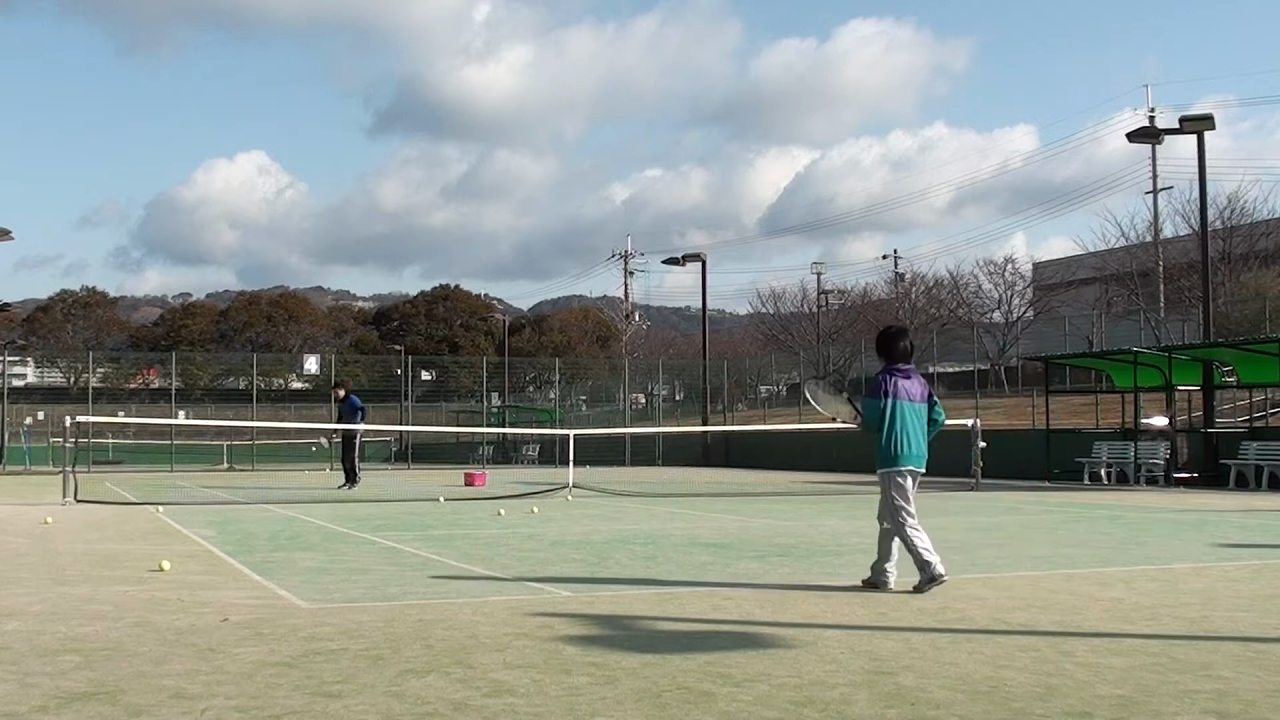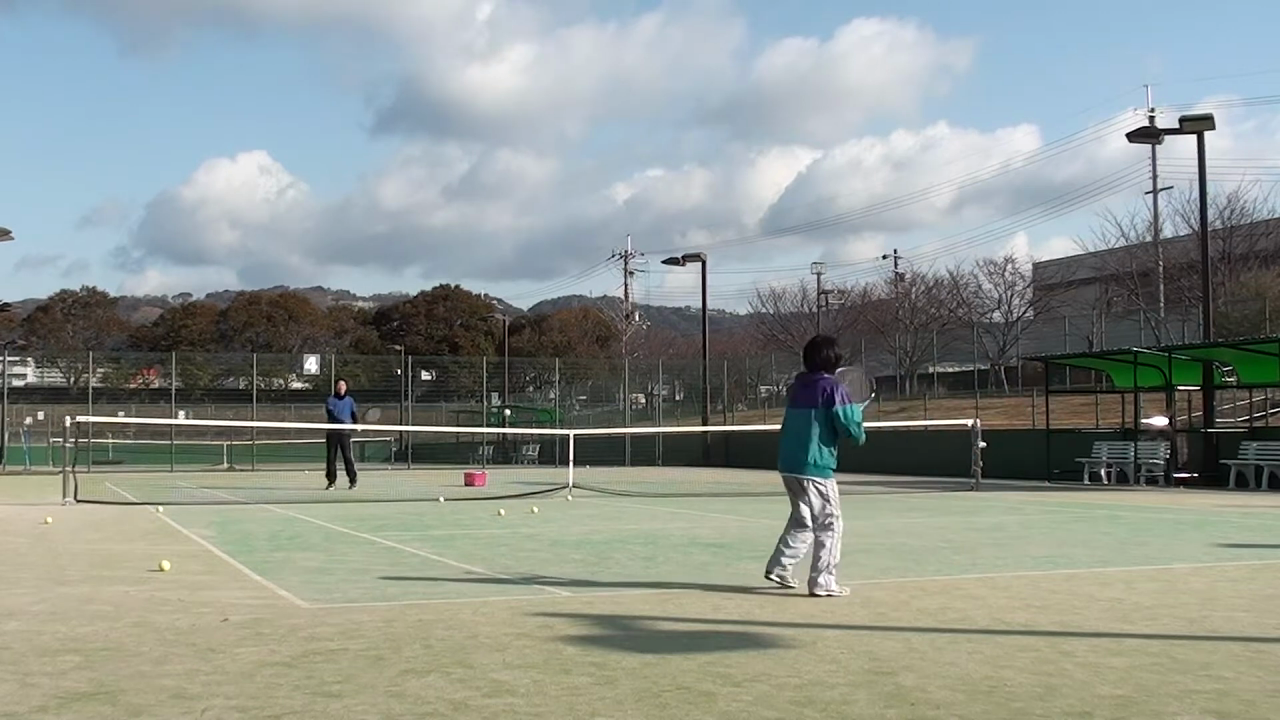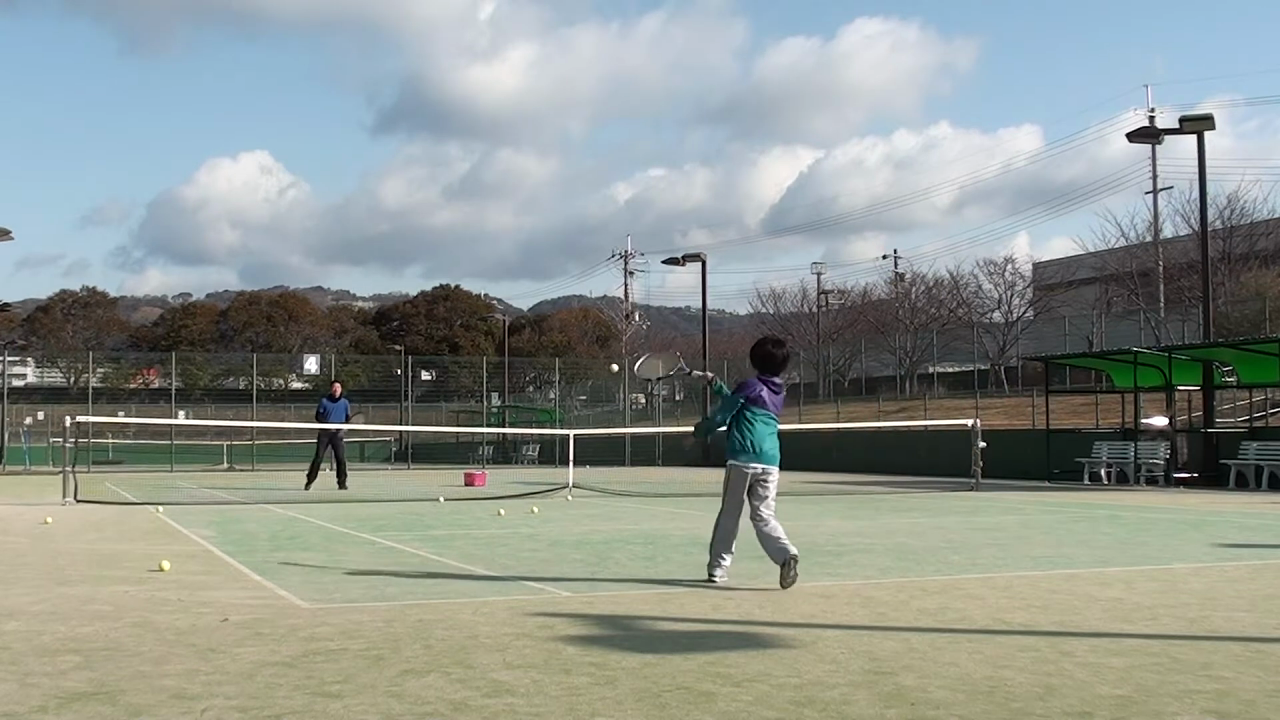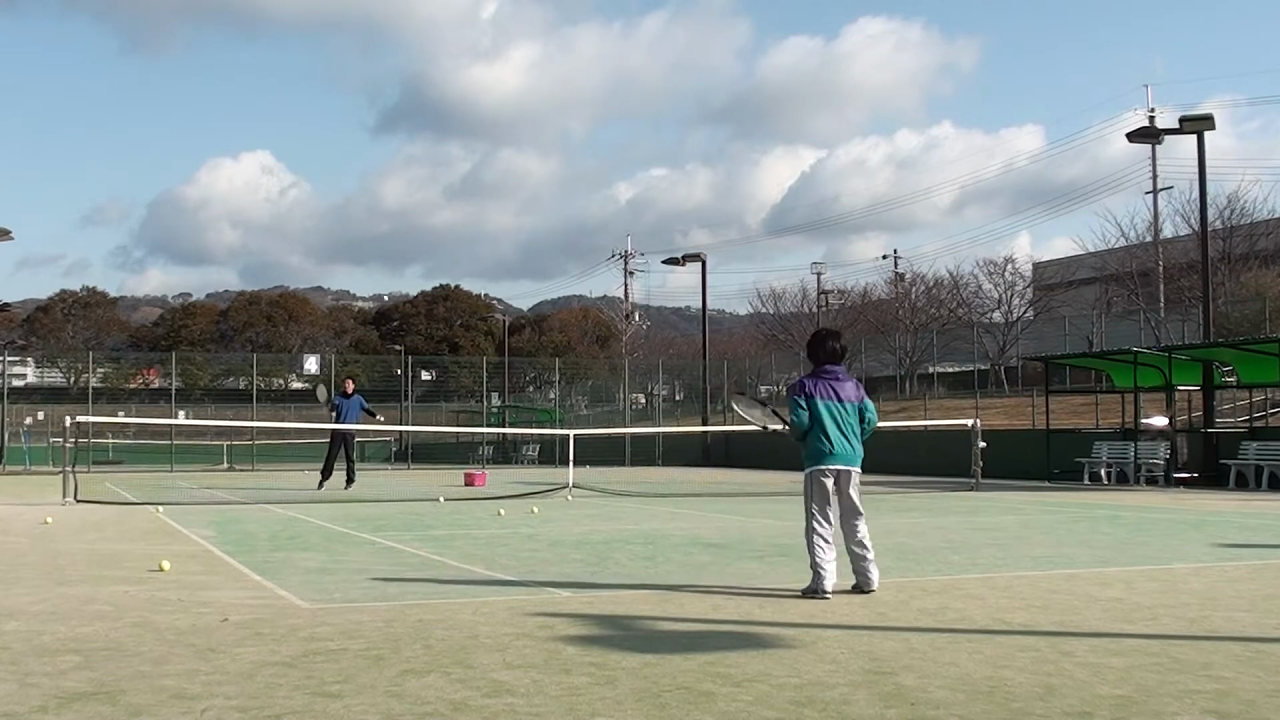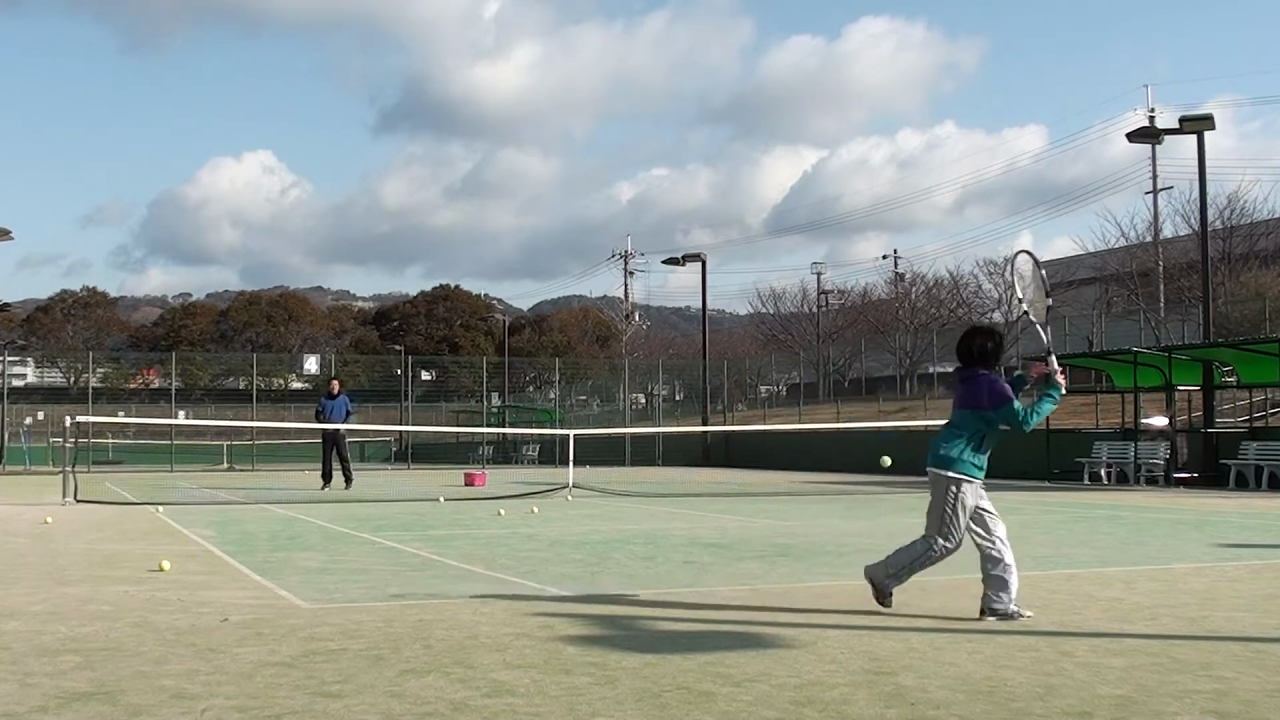
dt=1s
person 1, frame 1
left shoulder: (883, 380)
right shoulder: (920, 382)
left elbow: (871, 419)
right elbow: (937, 417)
left wrist: (863, 422)
left hip: (893, 457)
right hip: (916, 456)
left knee: (902, 519)
right knee: (889, 518)
left ankle: (932, 569)
right ankle: (882, 575)
person 1, frame 2
left shoulder: (797, 388)
right shoulder: (834, 389)
right elbow: (848, 425)
right wrist: (859, 436)
left hip: (789, 465)
right hip: (816, 466)
left knee: (801, 519)
right knee: (829, 524)
left ankle: (779, 567)
right ankle: (823, 582)
person 1, frame 3
left shoulder: (749, 386)
right shoulder: (779, 394)
left elbow: (720, 417)
left wrist: (699, 431)
right wrist: (718, 385)
left hip: (742, 459)
right hip: (769, 463)
left knee: (729, 514)
right knee: (764, 517)
left ankle: (717, 568)
right ankle: (786, 554)
person 1, frame 4
left shoulder: (803, 385)
right shoulder: (853, 384)
left elbow: (800, 422)
right elbow: (870, 420)
left wrist: (795, 433)
left hip: (820, 460)
right hip: (850, 459)
left knee: (819, 523)
right knee: (854, 520)
left ankle: (822, 583)
right ankle: (866, 578)
person 1, frame 5
left shoulder: (972, 382)
right shoulder: (990, 383)
right elbow: (1022, 421)
left wrist: (1024, 378)
right wrist: (1053, 391)
left hip: (954, 469)
right hip: (957, 469)
left knee: (993, 532)
right knee: (943, 539)
left ankle: (999, 602)
right ankle: (883, 575)
